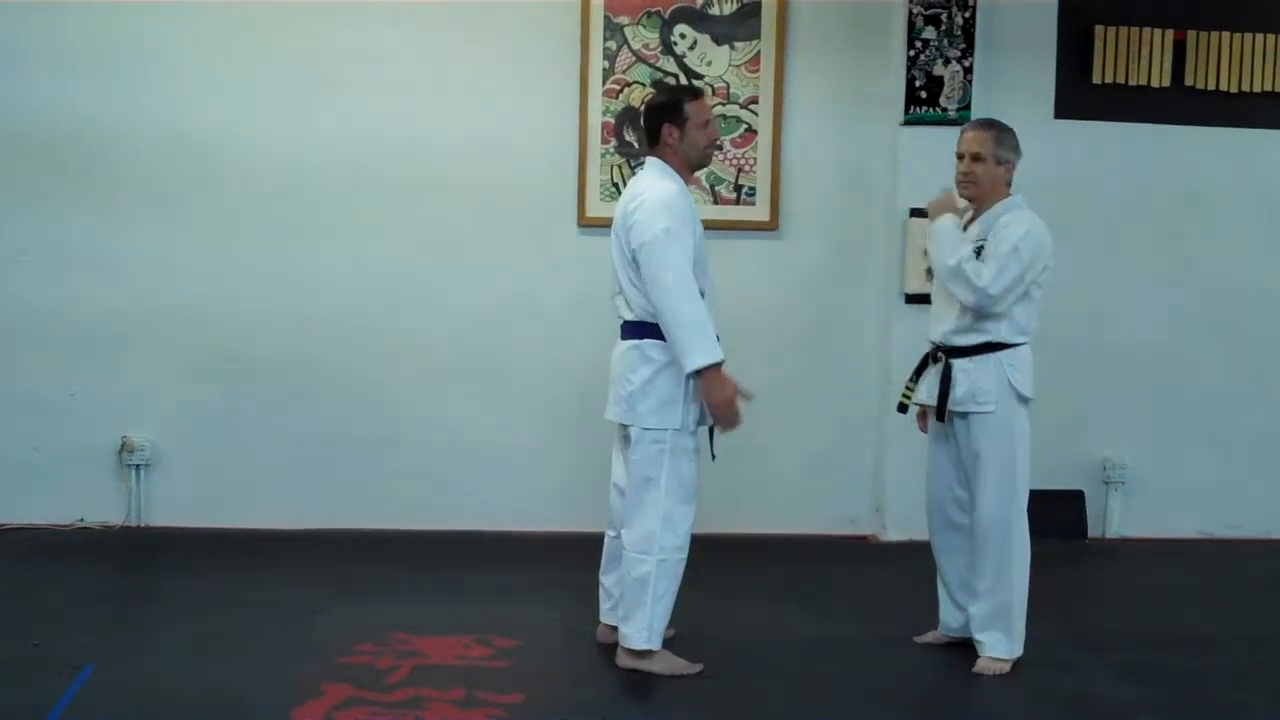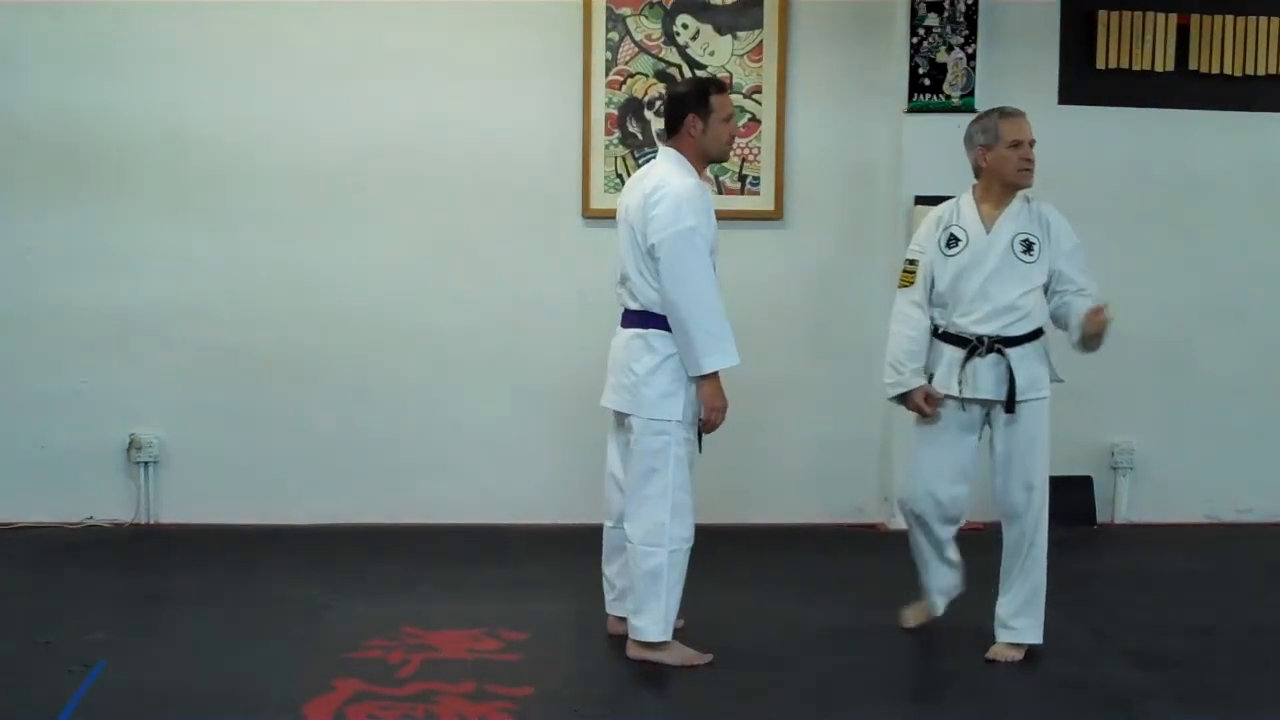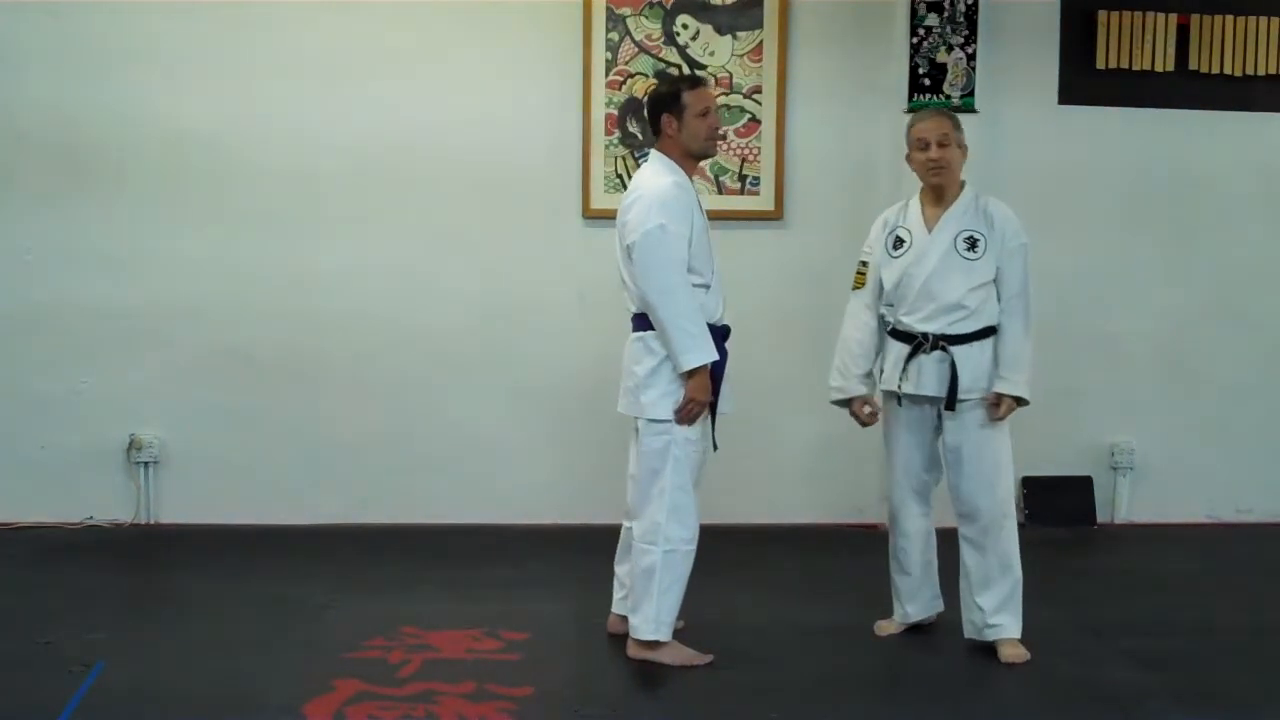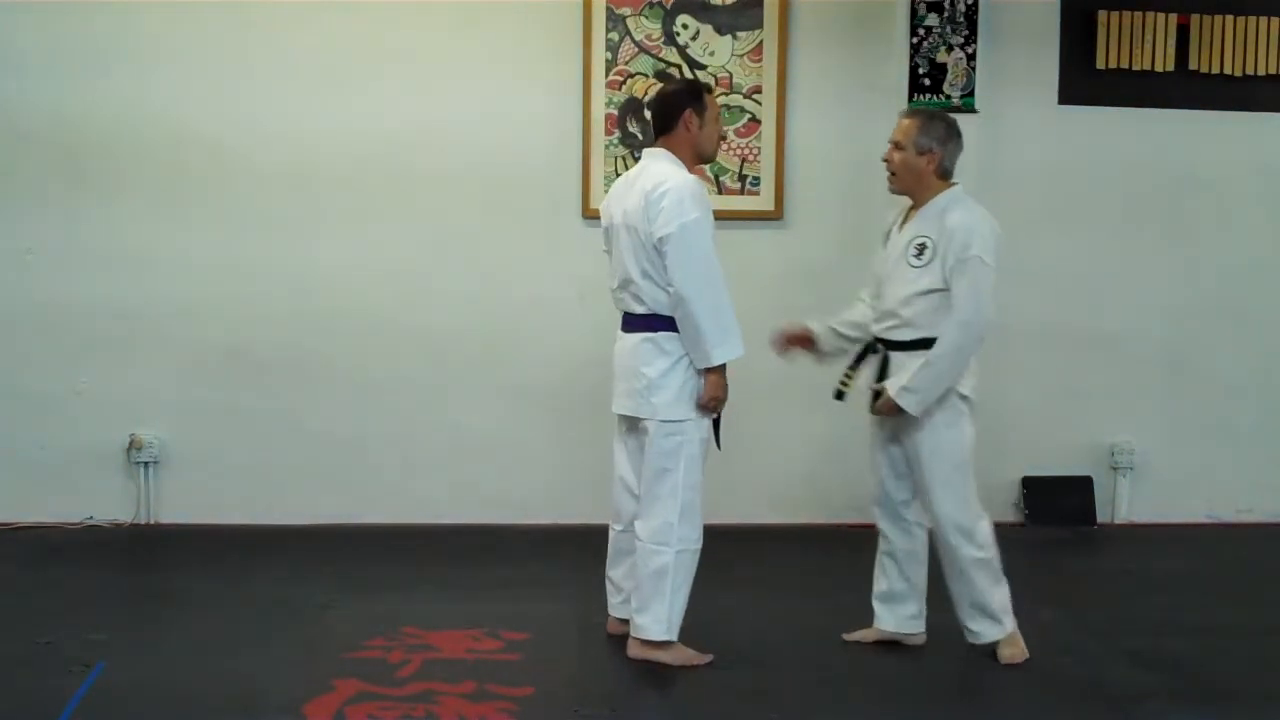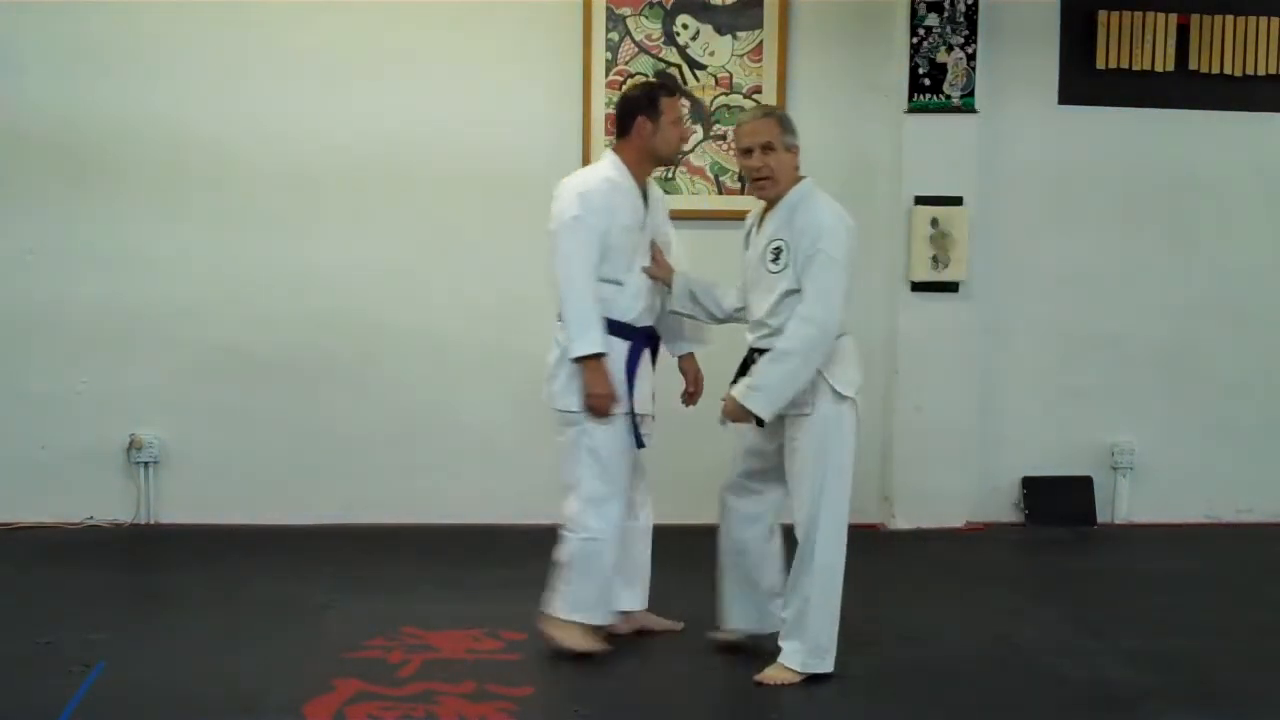
dt=1s
person 1, frame 1
left shoulder: (650, 190)
right shoulder: (665, 199)
right elbow: (674, 293)
right wrist: (710, 369)
left hip: (647, 361)
right hip: (661, 368)
left knee: (634, 502)
right knee: (661, 513)
left ankle: (617, 618)
right ankle: (639, 642)
person 1, frame 2
left shoulder: (649, 179)
right shoulder: (683, 192)
right elbow: (690, 294)
right wrist: (711, 377)
left hip: (640, 350)
right hip: (663, 360)
left knee: (631, 496)
right knee: (661, 505)
left ankle: (625, 608)
right ankle: (649, 634)
person 1, frame 3
left shoulder: (667, 186)
right shoulder: (661, 193)
right elbow: (666, 291)
left wrist: (693, 364)
right wrist: (697, 370)
left hip: (666, 358)
right hip: (671, 362)
left knee: (652, 496)
right knee: (669, 505)
left ankle: (629, 608)
right ankle: (648, 634)
person 1, frame 4
left shoulder: (626, 185)
right shoulder: (680, 188)
right elbow: (695, 287)
right wrist: (715, 366)
left hip: (637, 348)
right hip: (671, 358)
left knee: (637, 495)
right knee: (671, 505)
left ankle: (626, 610)
right ankle: (652, 634)
person 1, frame 5
left shoulder: (649, 197)
right shoulder: (587, 190)
left elbow: (661, 283)
right elbow: (576, 285)
left wrist: (686, 354)
right wrist: (592, 365)
left hip: (632, 361)
right hip: (595, 361)
left knee: (628, 492)
right knee: (600, 496)
left ankle: (623, 605)
right ankle: (567, 613)
person 2, frame 1
left shoulder: (1022, 227)
right shoulder: (966, 226)
left elbow: (980, 295)
left wrist: (946, 225)
right wrist: (929, 387)
left hip: (993, 385)
right hip: (950, 382)
left knee: (996, 515)
right knee: (948, 510)
left ankle: (999, 638)
right ankle: (960, 619)
person 2, frame 2
left shoulder: (1047, 223)
right shoulder: (939, 222)
left elbow: (1071, 294)
right elbow: (912, 305)
left wrist: (1088, 322)
right wrist: (907, 378)
left hip: (1021, 377)
right hip: (951, 372)
left knee: (1022, 504)
right knee: (927, 495)
left ankle: (1017, 627)
right ankle: (939, 585)
person 2, frame 3
left shoulder: (996, 219)
right shoulder: (889, 224)
left elbow: (1016, 310)
right elbow: (864, 309)
left wrist: (1012, 383)
right wrist: (852, 383)
left hip: (973, 375)
right hip: (906, 374)
left knee: (986, 502)
right knee: (907, 497)
left ankle: (998, 624)
right ankle: (914, 605)
person 2, frame 4
left shoulder: (966, 223)
right shoulder: (902, 221)
left elbow: (968, 324)
left wrist: (908, 390)
right wrist: (822, 335)
left hip: (934, 386)
right hip: (896, 379)
left knee: (952, 511)
right knee: (895, 504)
left ankle: (998, 625)
right ankle: (900, 619)
person 2, frame 5
left shoulder: (822, 218)
right shoulder: (760, 220)
left elbow: (817, 321)
right elbow: (746, 304)
left wrist: (754, 392)
right wrist: (675, 282)
left hip: (816, 386)
right hip: (776, 383)
left knee: (817, 521)
right knee: (743, 500)
left ankle: (808, 652)
right ankle: (756, 614)
